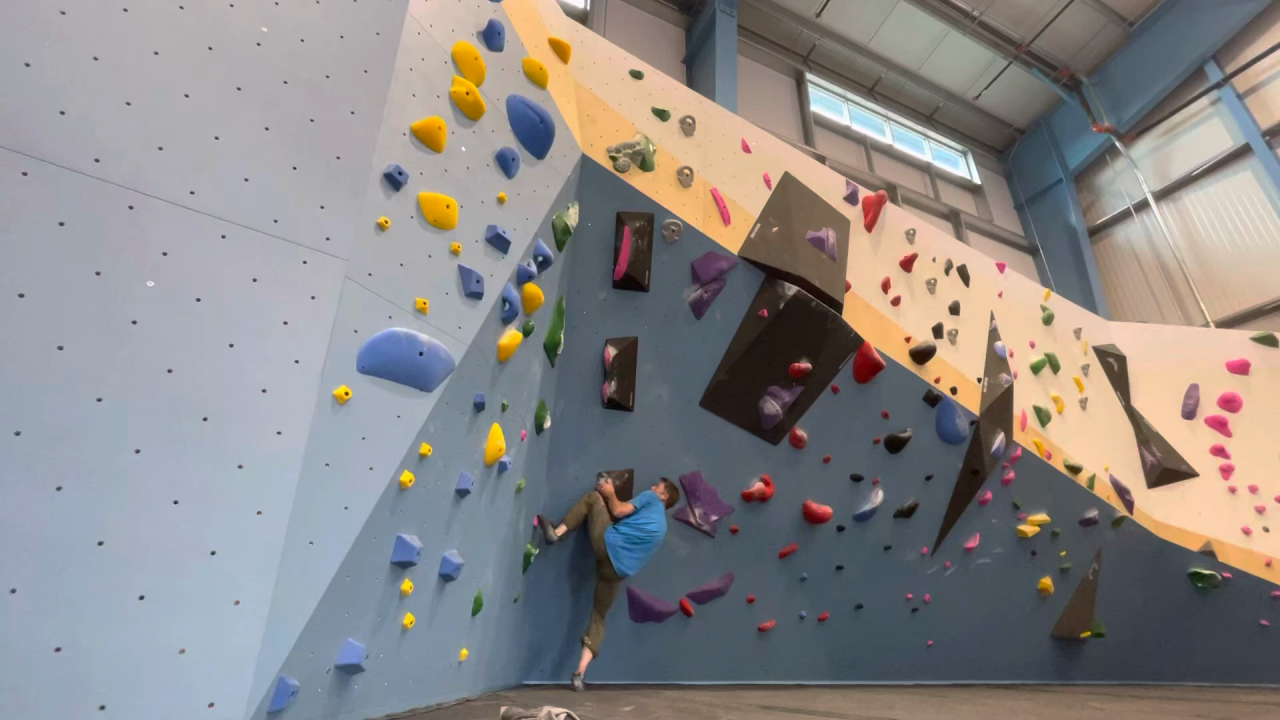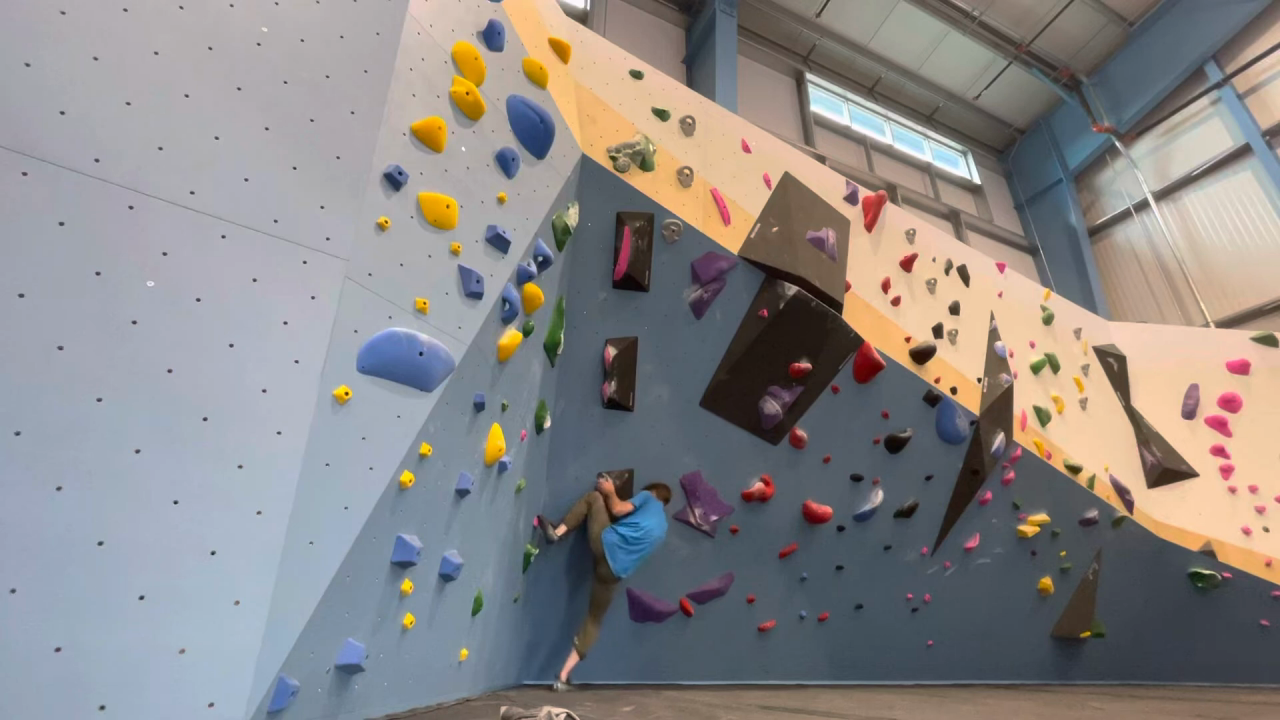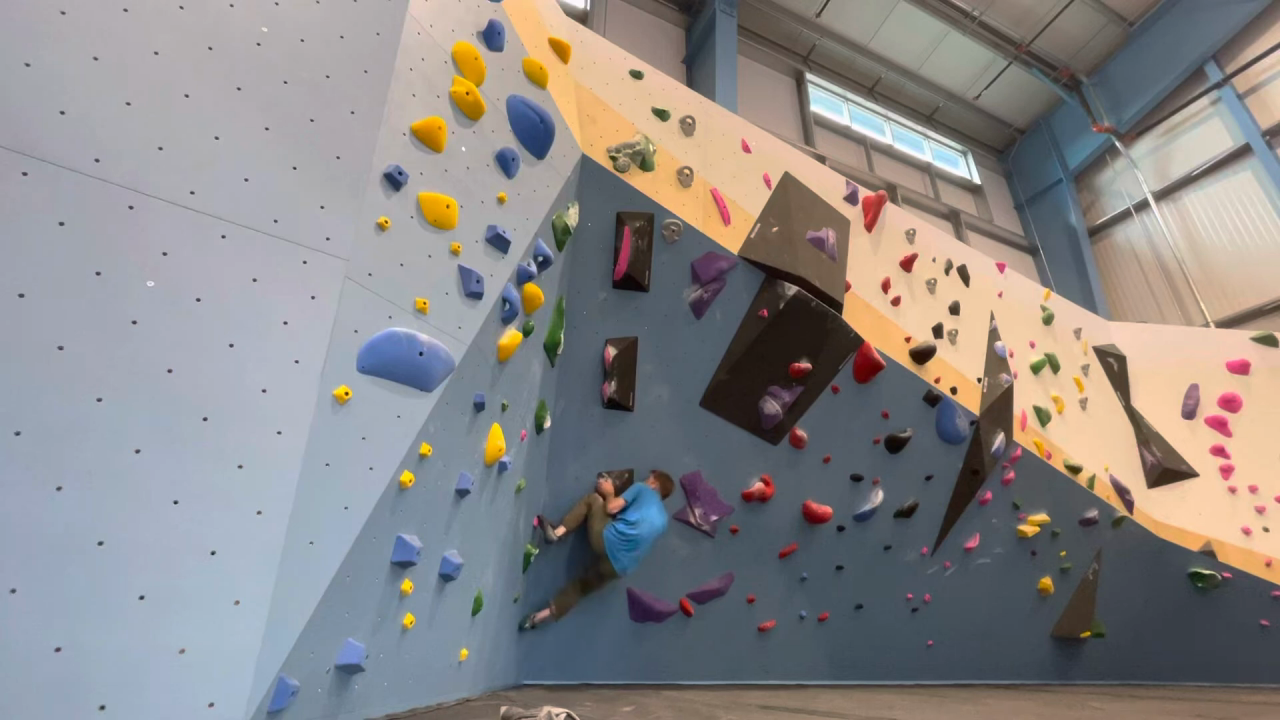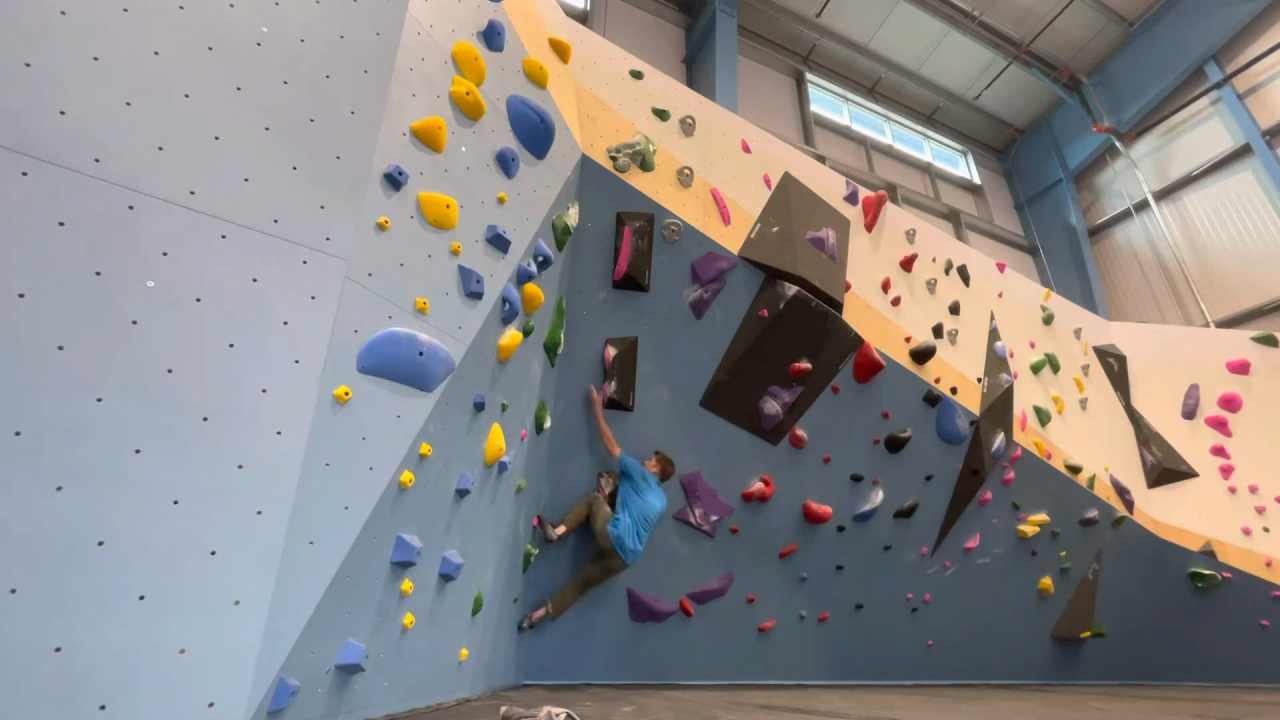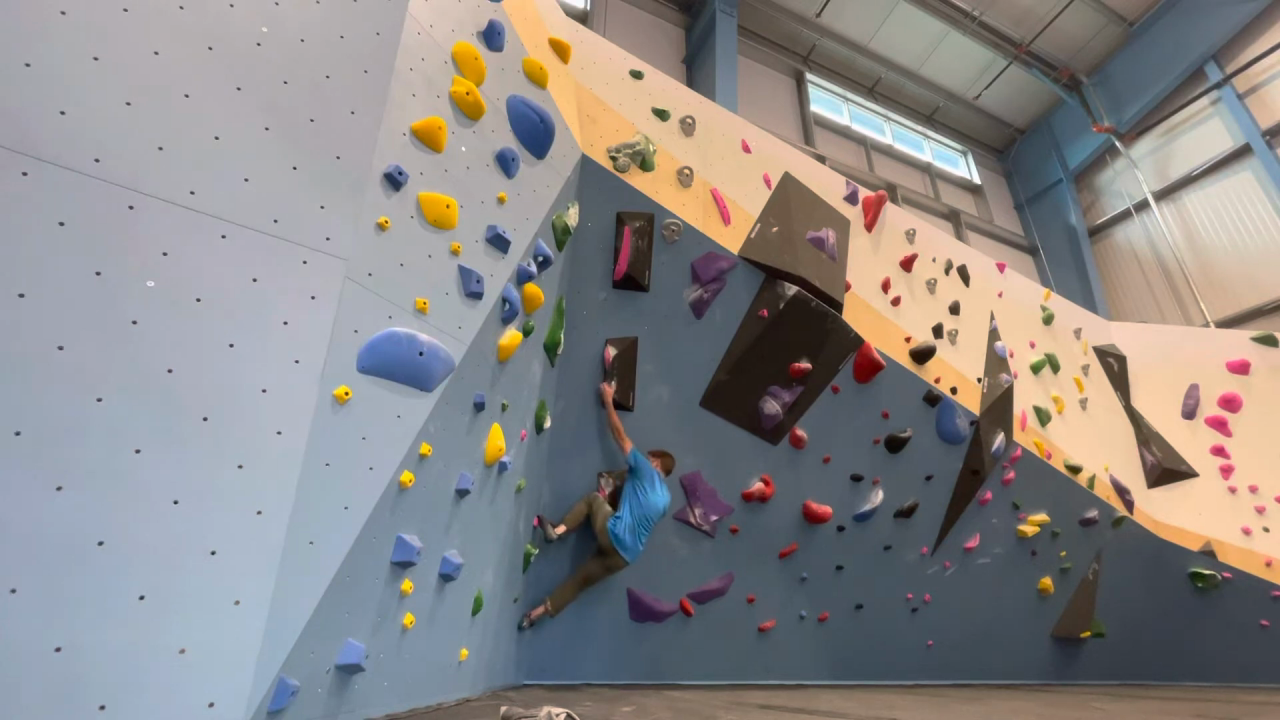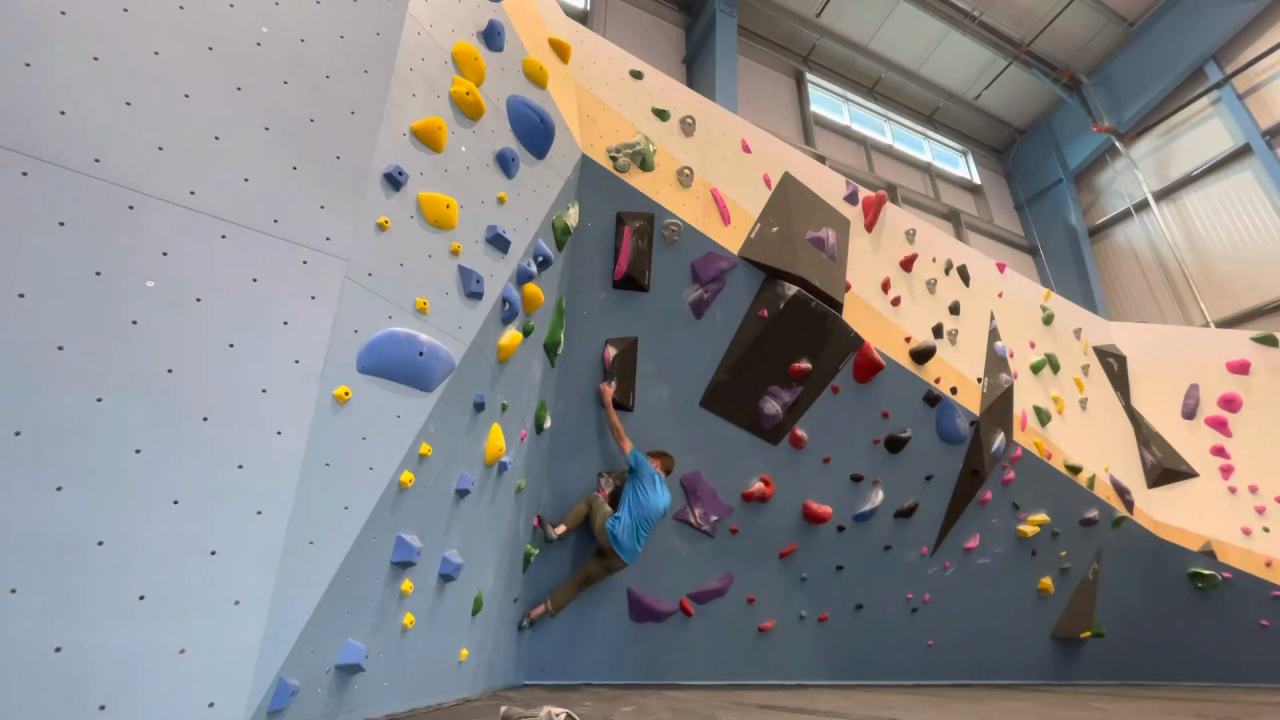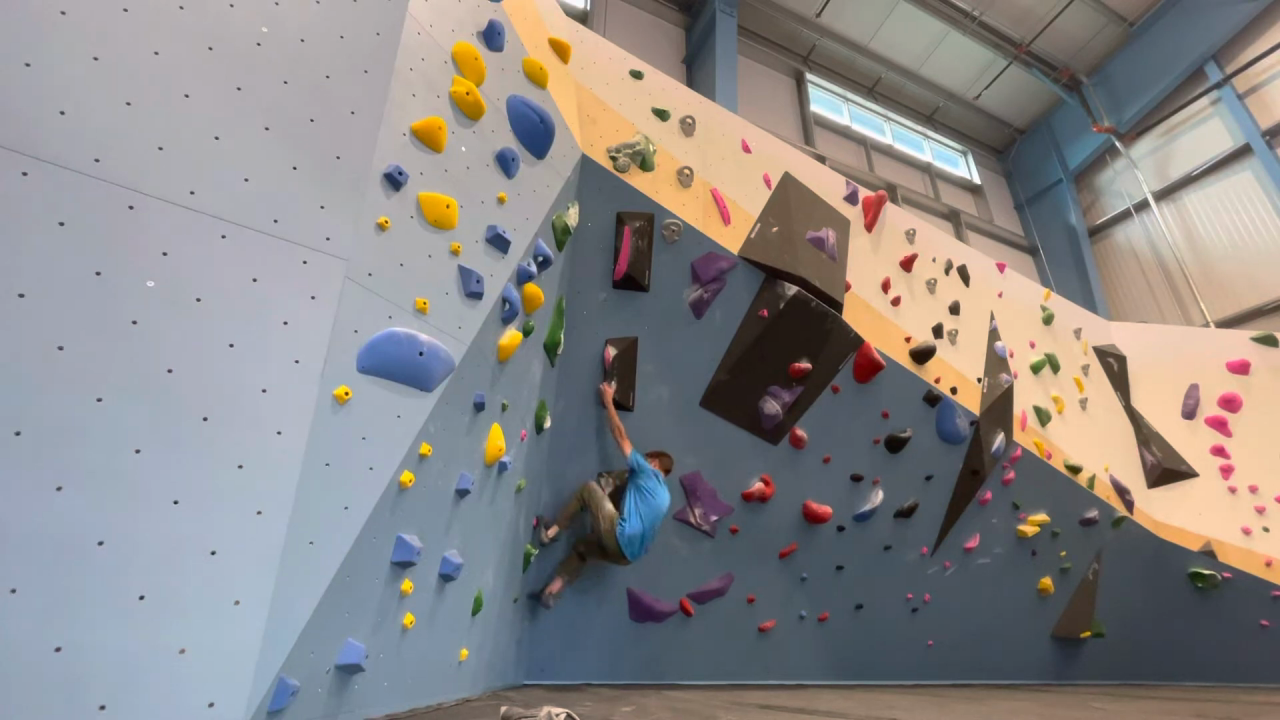
dt=0.5s
person 1, frame 1
left shoulder: (650, 498)
right shoulder: (661, 527)
left elbow: (619, 511)
left wrist: (609, 493)
left hip: (607, 542)
right hip: (618, 568)
left knee: (594, 497)
right knee: (599, 615)
left ankle: (556, 531)
right ankle: (580, 672)
person 1, frame 2
left shoulder: (648, 498)
right shoulder: (662, 528)
left elbow: (618, 509)
left wrist: (609, 492)
left hip: (606, 542)
right hip: (616, 570)
left knee: (593, 496)
right knee: (594, 619)
left ankle: (557, 531)
right ankle: (563, 676)
person 1, frame 3
left shoulder: (643, 489)
right shoulder: (662, 519)
left elbow: (612, 508)
left wrist: (608, 493)
left hip: (607, 540)
left knee: (593, 498)
right knee: (582, 585)
left ankle: (557, 532)
person 1, frame 4
left shoulder: (639, 474)
right shoulder: (661, 501)
left elbow: (610, 444)
left wrist: (596, 407)
right wrist: (610, 500)
left hip: (612, 537)
right hip: (626, 557)
left knee: (593, 498)
right knee: (582, 582)
left ankle: (557, 530)
right ankle: (541, 613)
person 1, frame 5
left shoulder: (645, 471)
right shoulder: (665, 498)
left elbow: (620, 436)
left wrist: (608, 401)
right wrist: (615, 495)
left hip: (613, 535)
right hip: (627, 554)
left knee: (593, 498)
right knee: (580, 579)
left ankle: (557, 530)
right ankle: (540, 611)
person 1, frame 6
left shoulder: (645, 471)
right shoulder: (666, 498)
left elbow: (620, 437)
left wrist: (607, 401)
left hip: (611, 536)
right hip: (626, 556)
left knee: (593, 498)
right knee: (580, 579)
left ankle: (557, 530)
right ankle: (539, 611)
person 1, frame 7
left shoulder: (646, 472)
right shoulder: (664, 495)
left elbow: (621, 436)
left wrist: (608, 402)
left hip: (618, 537)
right hip: (627, 554)
left knee: (589, 488)
right knee: (582, 547)
left ankle: (551, 531)
right ankle: (552, 589)
